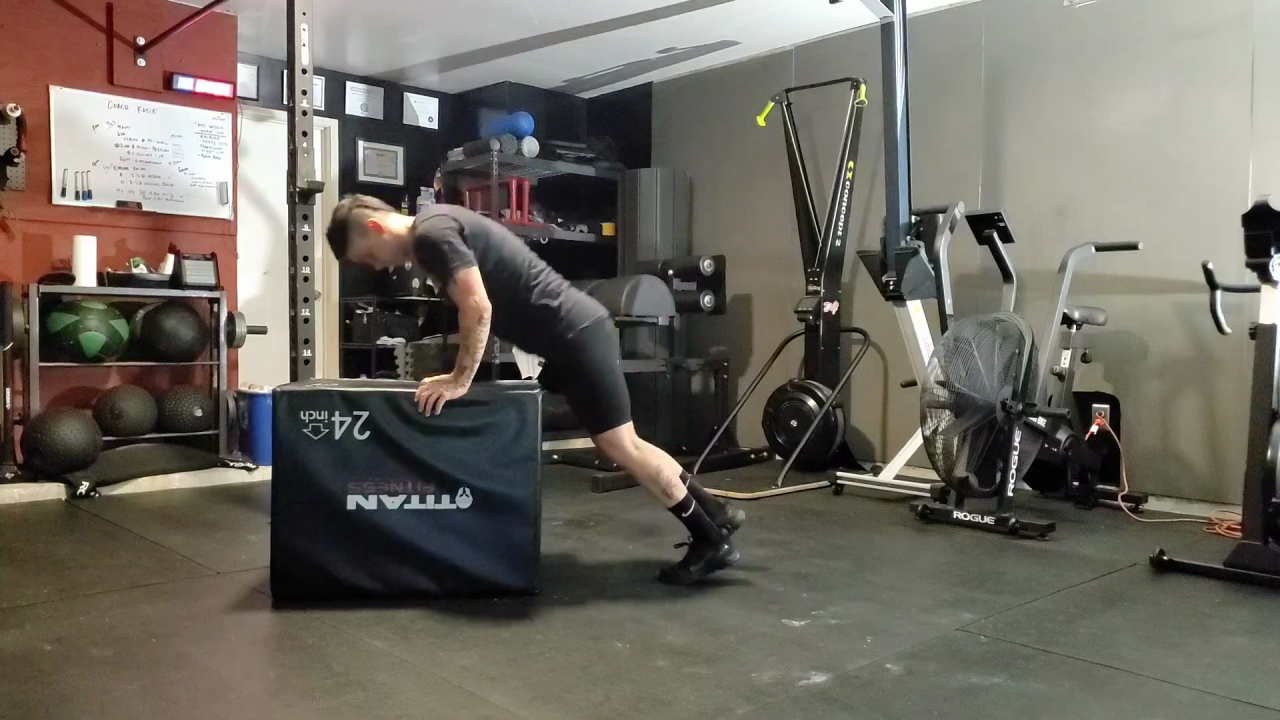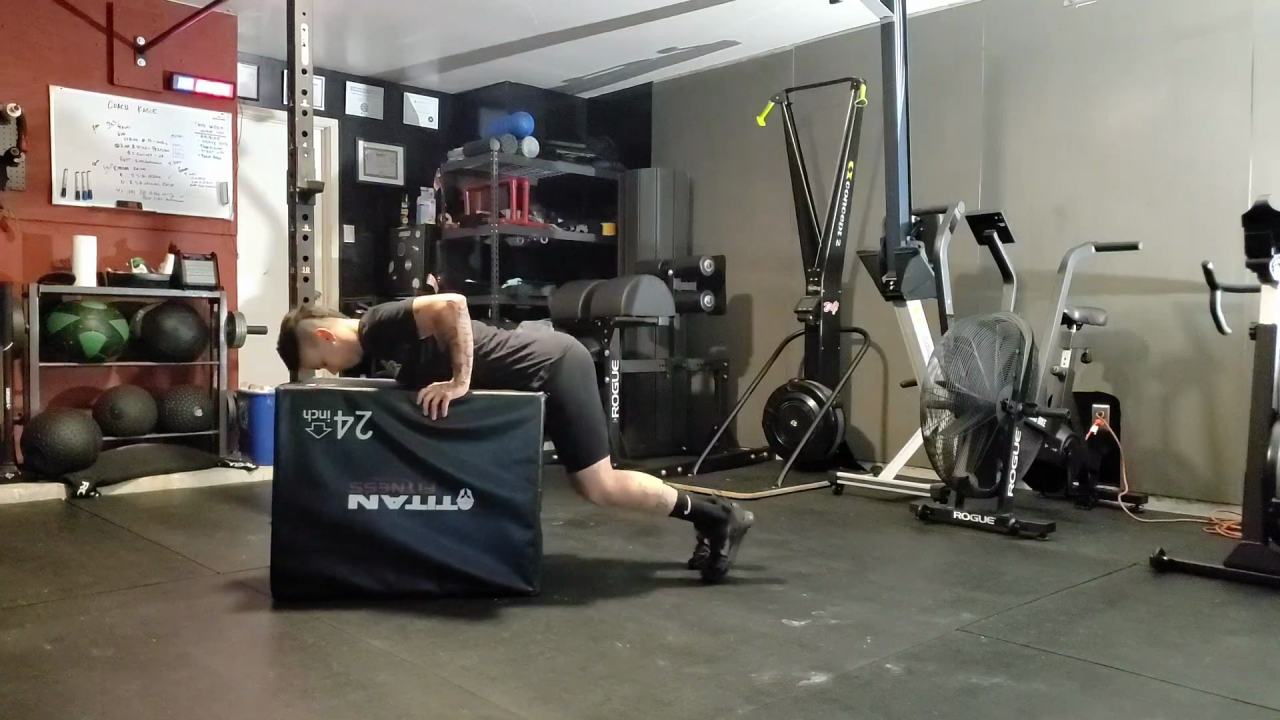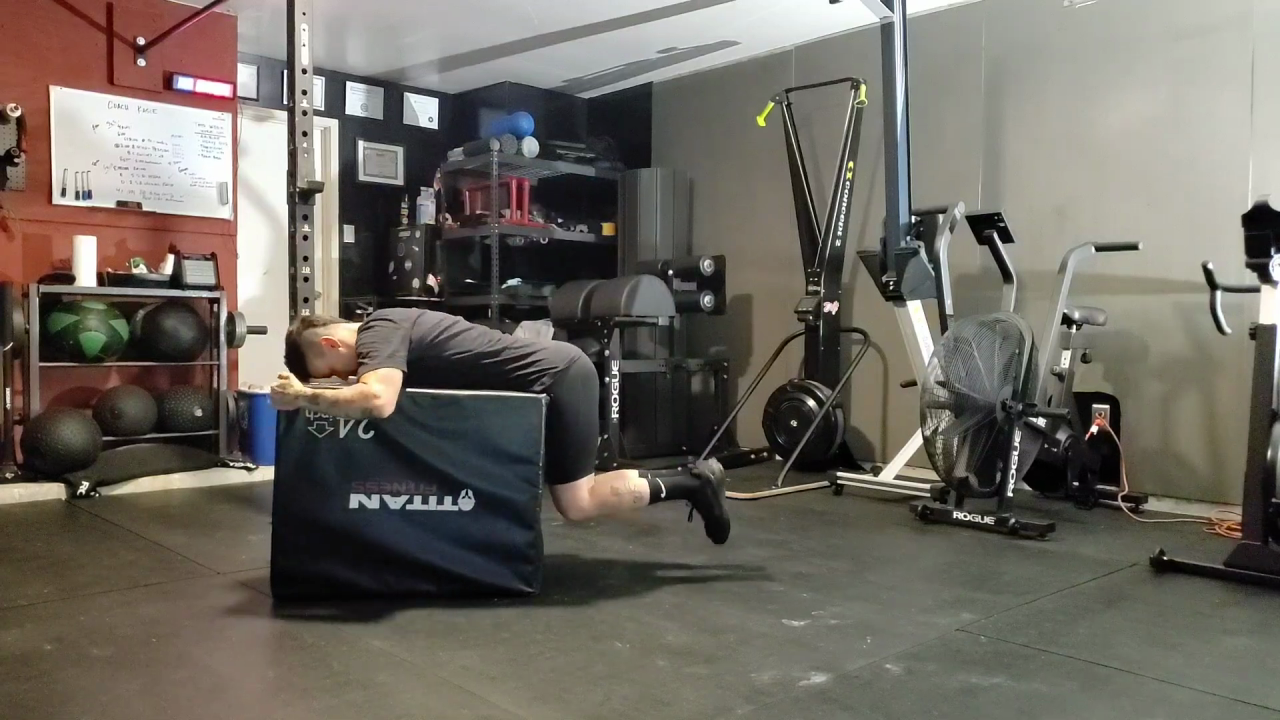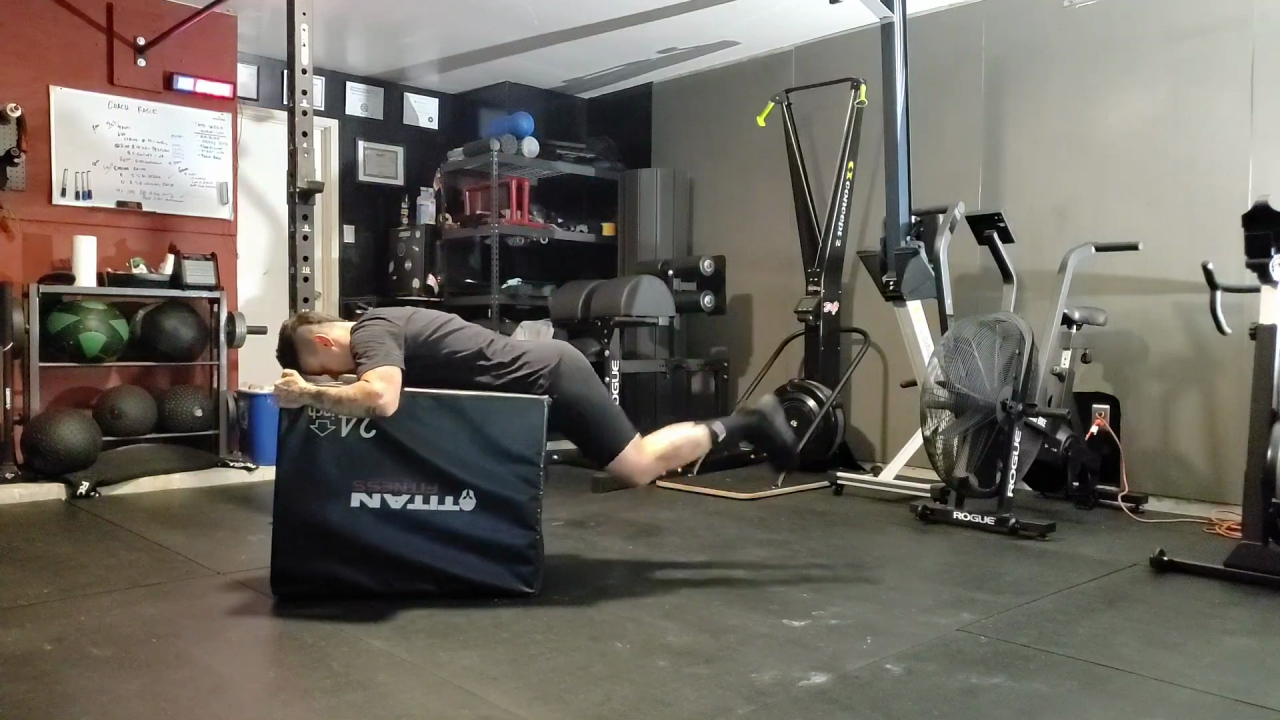
dt=1s
person 1, frame 1
left shoulder: (432, 231)
right shoulder: (434, 231)
left elbow: (477, 309)
right elbow: (474, 310)
left wrist: (459, 380)
right wrist: (458, 374)
left hip: (575, 330)
right hip: (574, 328)
left knee: (620, 445)
right knee: (614, 444)
left ankle: (710, 540)
right ankle: (711, 510)
person 1, frame 2
left shoulder: (377, 326)
right shoulder: (380, 348)
left elbow: (451, 306)
left wrist: (460, 381)
left hip: (553, 368)
right hip: (547, 369)
left knee: (599, 486)
right knee: (596, 483)
left ankle: (719, 517)
right ankle: (709, 518)
person 1, frame 3
left shoulder: (379, 332)
right shoulder: (388, 327)
left elbow: (378, 401)
left wrist: (304, 397)
left hip: (557, 378)
right hip: (556, 371)
left knee: (576, 503)
right knee: (578, 491)
left ankle: (692, 483)
right ankle: (689, 481)
person 1, frame 4
left shoulder: (370, 333)
right shoulder: (382, 326)
left elbow: (382, 399)
right elbow: (384, 390)
left wrist: (308, 393)
right wrist: (323, 392)
left hip: (546, 377)
right hip: (543, 367)
left knee: (638, 466)
right knee: (633, 459)
left ankle: (744, 425)
right ankle: (742, 425)
